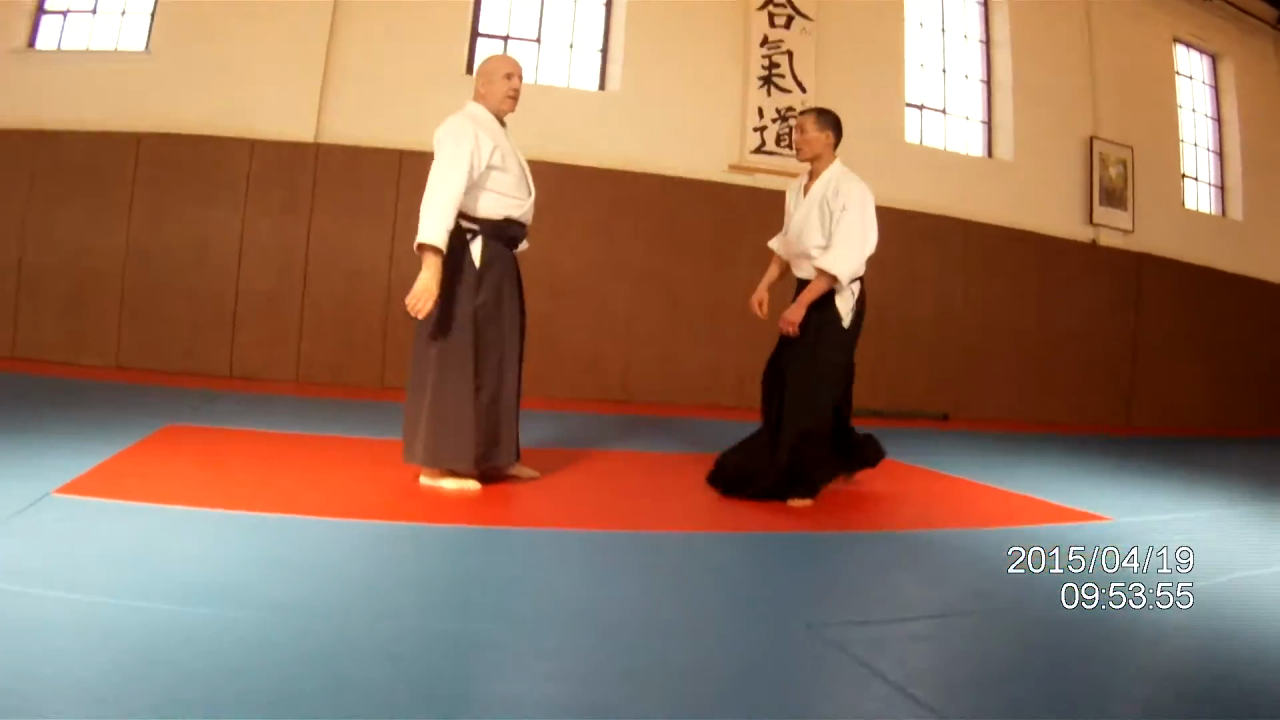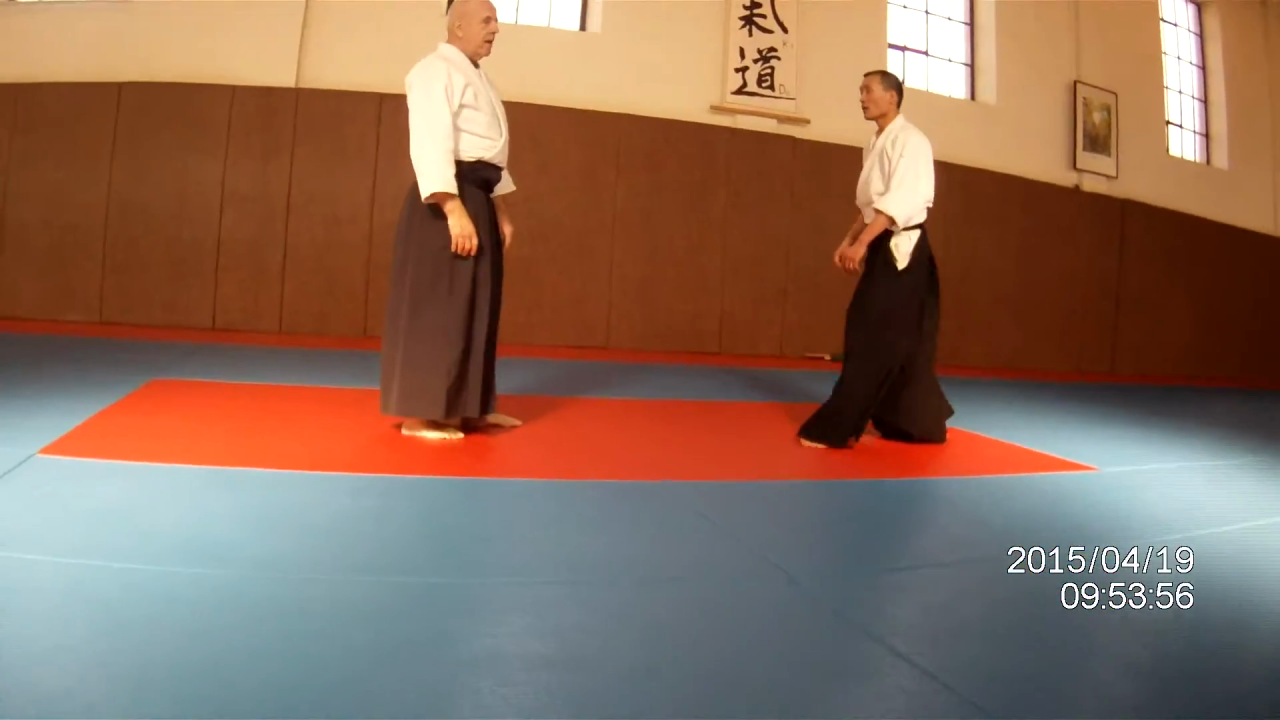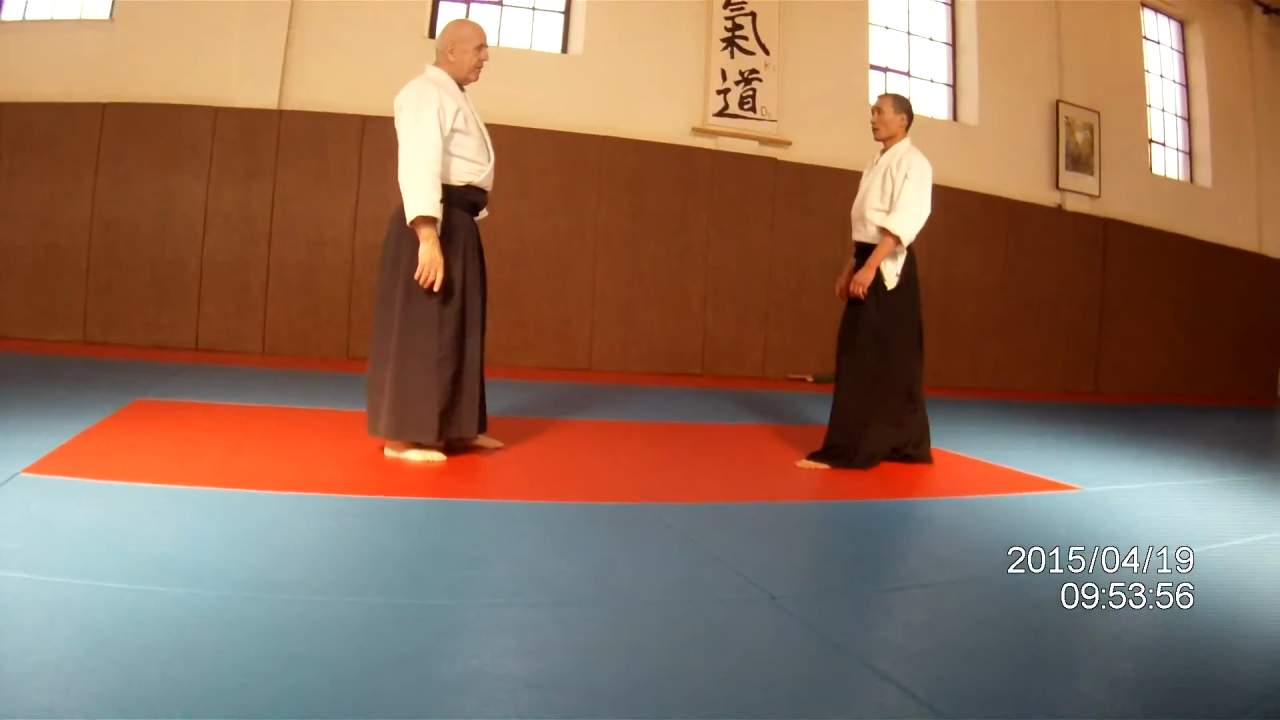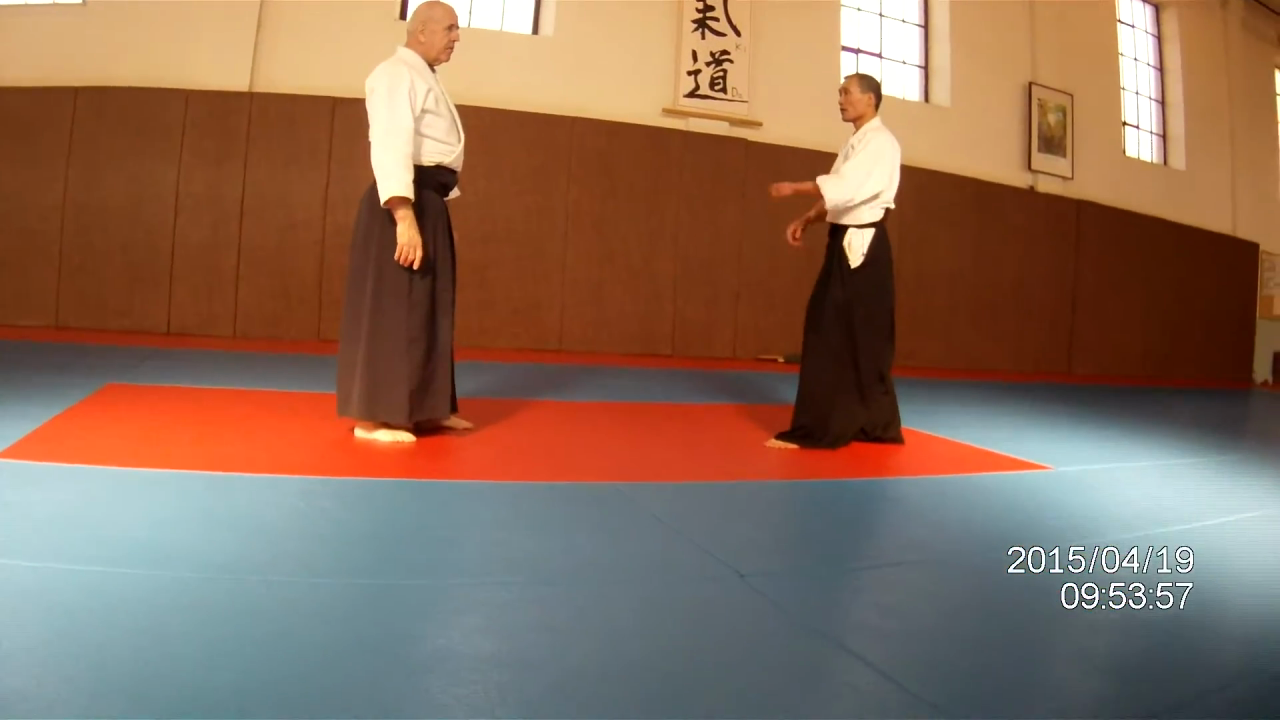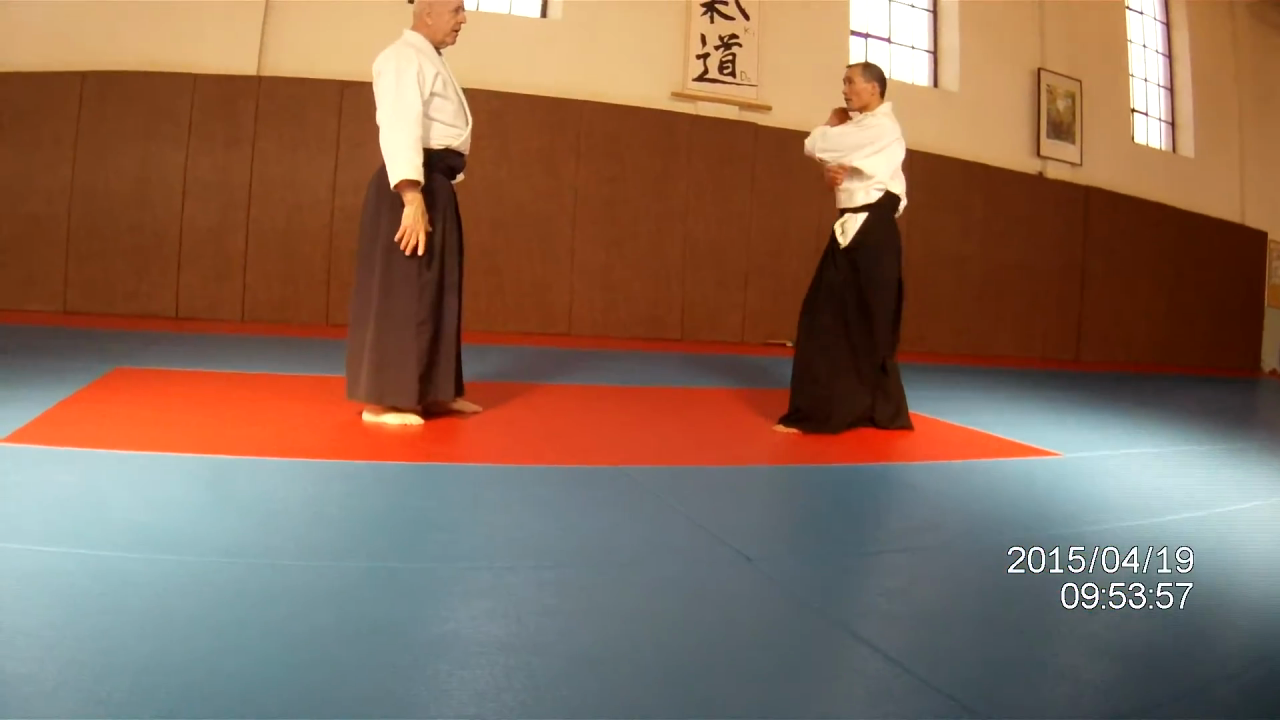
dt=0.5s
person 1, frame 1
left shoulder: (495, 133)
right shoulder: (465, 129)
right elbow: (441, 194)
right wrist: (430, 267)
left hip: (496, 257)
right hip: (470, 255)
left knee: (493, 358)
right knee: (459, 358)
left ankle: (488, 458)
right ankle: (438, 464)
person 1, frame 2
left shoulder: (476, 77)
right shoulder: (436, 70)
right elbow: (430, 144)
left wrist: (500, 209)
right wrist: (454, 209)
left hip: (475, 201)
right hip: (448, 202)
left knee: (473, 306)
right knee: (436, 307)
left ankle: (468, 408)
right ankle: (420, 415)
person 1, frame 3
left shoulder: (453, 98)
right shoulder: (426, 94)
right elbow: (418, 167)
right wrist: (428, 236)
left hip: (458, 224)
right hip: (435, 223)
left knee: (457, 329)
right knee: (422, 329)
left ankle: (452, 429)
right ankle: (403, 437)
person 1, frame 4
left shoulder: (424, 78)
right shoulder: (397, 74)
right elbow: (391, 147)
left wrist: (437, 211)
right wrist: (405, 215)
left hip: (428, 205)
right hip: (404, 205)
left knee: (426, 309)
right knee: (392, 308)
left ankle: (424, 410)
right ankle: (373, 418)
person 1, frame 5
left shoulder: (430, 61)
right shoulder: (404, 57)
right elbow: (400, 130)
right wrist: (412, 199)
left hip: (436, 187)
right hip: (412, 187)
left knee: (433, 291)
right knee: (400, 292)
left ankle: (431, 393)
right ankle: (381, 401)
person 2, frame 1
left shoulder: (850, 189)
right shoulder: (799, 188)
left elbow: (844, 257)
left wrist: (801, 303)
right wrist: (765, 283)
left hip: (834, 301)
right hip: (805, 296)
left knee: (810, 392)
right knee: (788, 383)
left ankle: (796, 481)
right ankle: (849, 456)
person 2, frame 2
left shoulder: (908, 139)
right shoulder: (879, 143)
left elbow: (901, 201)
left wrist: (862, 243)
right wrist: (849, 239)
left hip: (902, 248)
right hip: (887, 247)
left knee: (872, 336)
right knee: (904, 341)
left ankle: (838, 428)
right ankle: (919, 423)
person 2, frame 3
left shoulder: (911, 162)
right shoulder: (879, 162)
left elbow: (904, 222)
left wrist: (870, 267)
right wrist: (850, 268)
left hip: (888, 269)
right hip: (870, 265)
left knee: (867, 358)
right knee: (889, 358)
left ankle: (846, 450)
right ankle: (904, 443)
person 2, frame 4
left shoulder: (878, 141)
right shoulder: (858, 140)
left elbow: (844, 188)
left wrist: (794, 187)
right wrist: (805, 220)
left hip: (862, 247)
right hip: (849, 245)
left knee: (833, 334)
right knee: (859, 338)
left ankle: (815, 429)
right ankle: (873, 423)
person 2, frame 5
left shoulder: (878, 126)
right shoulder: (871, 127)
left elbow: (817, 145)
right elbow: (835, 158)
left wrist: (834, 122)
right wrist: (833, 171)
left hip: (864, 231)
right hip: (870, 231)
left knee: (827, 318)
right knee: (865, 324)
left ankle: (816, 413)
right ankle: (880, 409)
